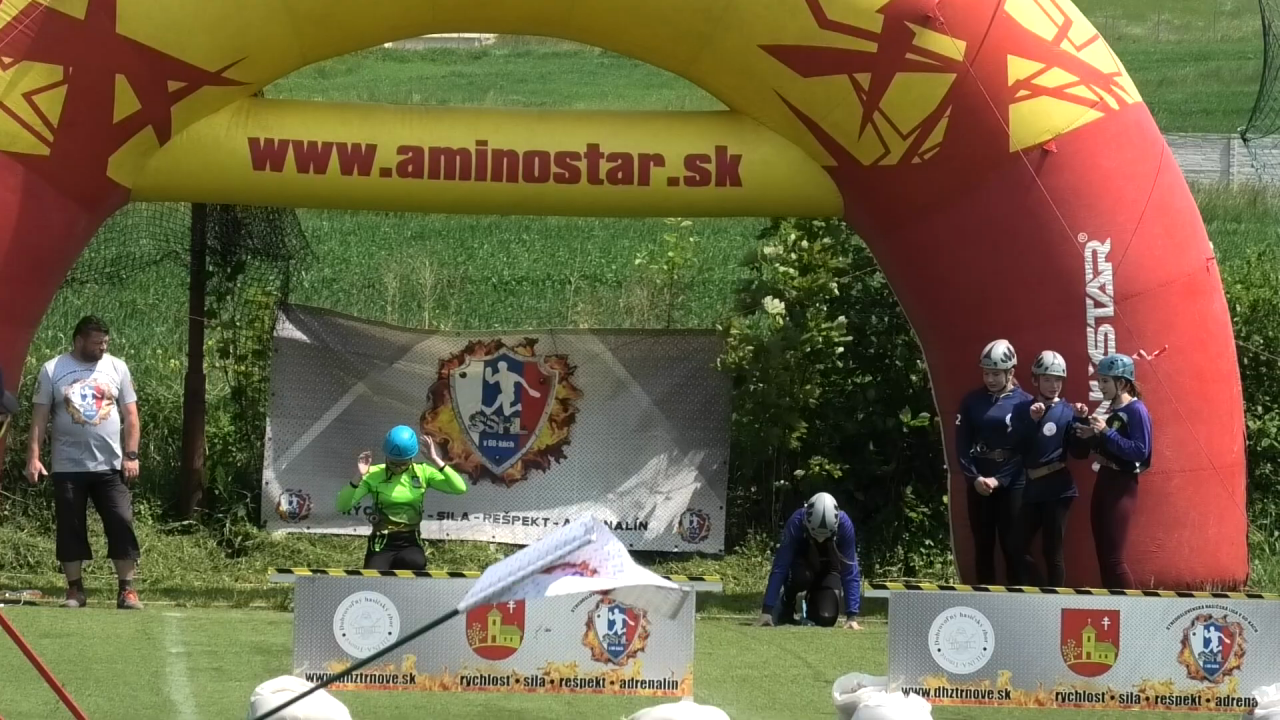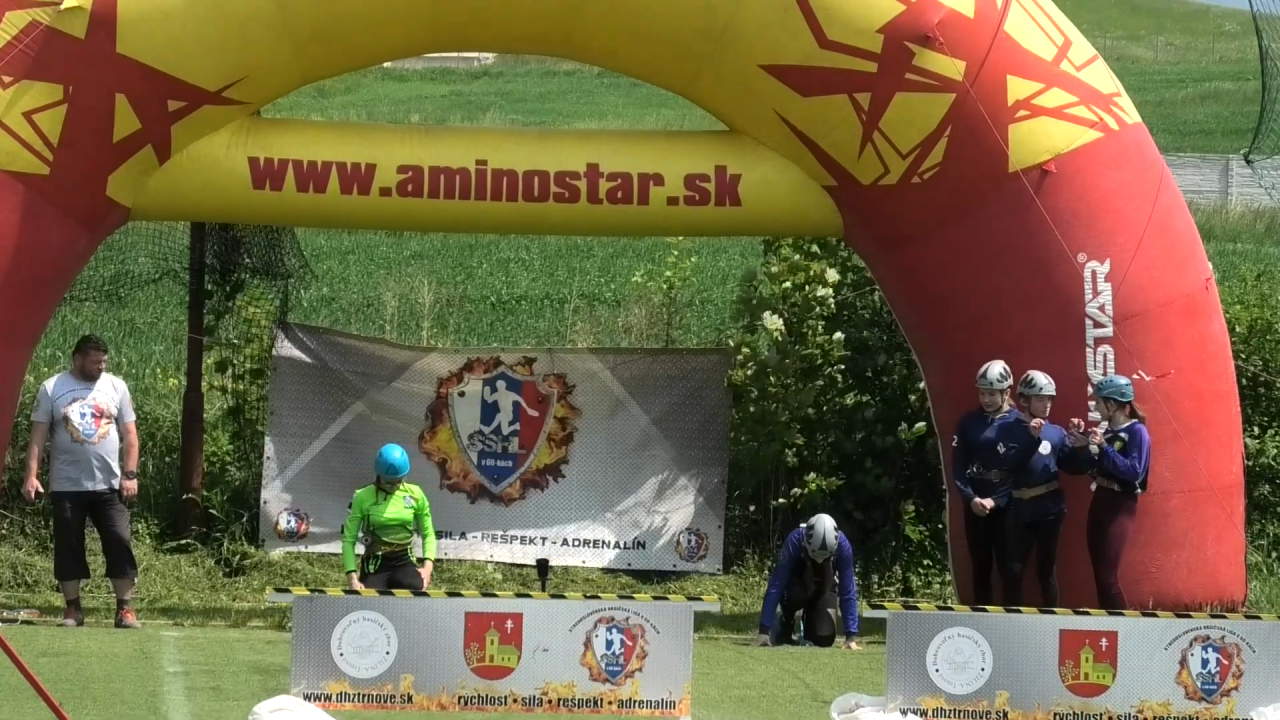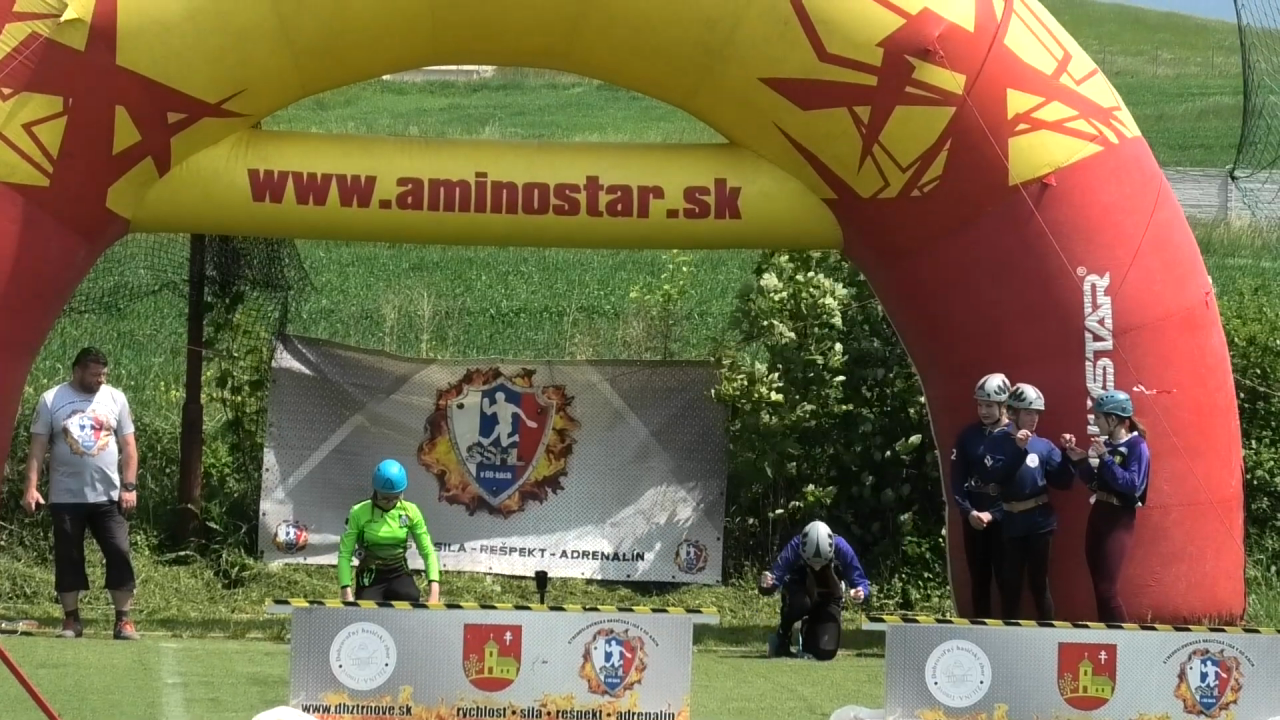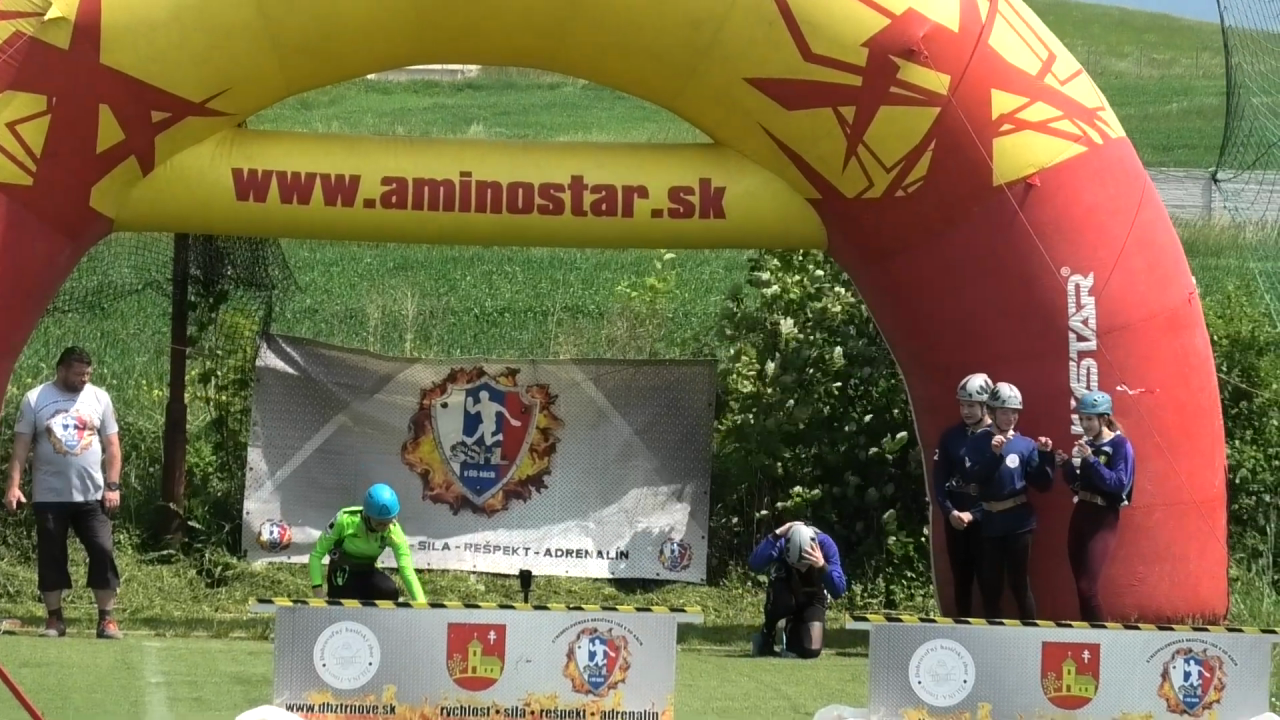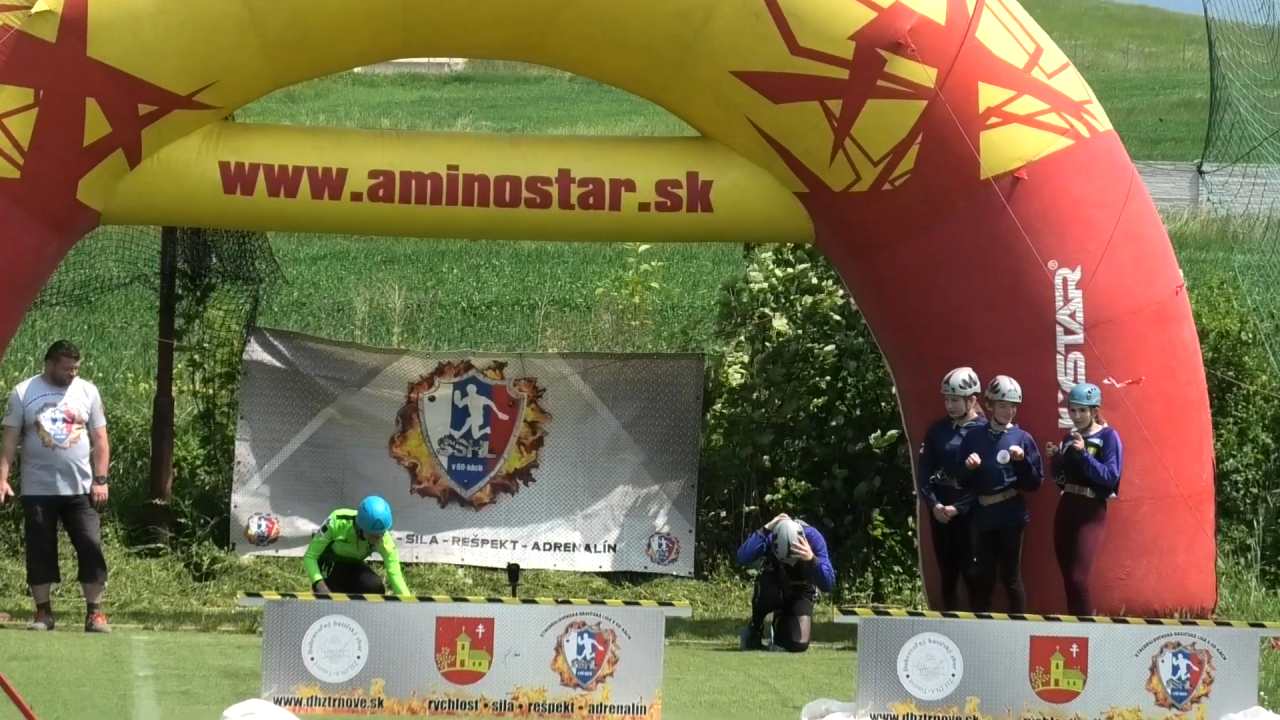
dt=0.4s
person 1, frame 1
left shoulder: (117, 367)
right shoulder: (52, 370)
left elbow: (130, 415)
right elbow: (39, 417)
left wrist: (131, 455)
right wrist: (33, 457)
left hip: (110, 465)
right hip: (68, 467)
left knee: (121, 524)
right knee: (70, 528)
left ankle: (126, 589)
right ankle: (75, 589)
person 1, frame 2
left shoulder: (116, 386)
right shoulder: (51, 388)
left elbow: (129, 434)
right elbow: (38, 435)
left wrist: (130, 474)
right wrist: (31, 475)
left hip: (109, 485)
right hip: (66, 486)
left knee: (119, 544)
right knee: (68, 547)
left ankle: (124, 608)
right ankle: (72, 609)
person 1, frame 3
left shoulder: (116, 398)
right shoulder: (51, 400)
left elbow: (128, 446)
right elbow: (37, 447)
left wrist: (129, 486)
right wrist: (31, 486)
left hip: (108, 496)
right hip: (66, 497)
left knee: (119, 555)
right knee: (67, 558)
left ankle: (123, 619)
right ankle: (71, 619)
person 1, frame 4
left shoulder: (100, 397)
right shoulder: (35, 399)
left elbow: (112, 445)
left wrist: (113, 486)
left hip: (92, 496)
right hip: (49, 497)
left knee: (103, 554)
right knee: (51, 557)
left ankle: (107, 619)
right ankle: (54, 618)
person 1, frame 5
left shoulder: (87, 391)
left elbow: (99, 438)
left wrist: (101, 480)
left hip: (80, 489)
right hip: (37, 490)
left knee: (91, 547)
right knee: (39, 551)
left ankle: (95, 612)
right ankle: (43, 612)
person 2, frame 1
left shoulder: (1024, 403)
right shoulder: (972, 401)
right elbow: (962, 445)
left wrist: (998, 480)
right wrist: (974, 477)
left hip: (1012, 483)
right hip: (977, 481)
left knee: (1012, 545)
right knee: (982, 544)
person 2, frame 2
left shoulder: (1020, 423)
right shoulder: (969, 422)
right elbow: (957, 466)
left wrist: (995, 500)
right wrist: (970, 498)
left hip: (1007, 503)
right hip: (974, 503)
left knee: (1007, 566)
right knee: (979, 565)
person 2, frame 3
right shoulder: (968, 436)
right elbow: (957, 479)
left wrist: (993, 514)
right wrist: (968, 511)
right hip: (973, 515)
left knee: (1006, 578)
right knee: (979, 578)
person 2, frame 4
right shoulder: (951, 436)
right elbow: (939, 479)
left wrist: (973, 514)
right wrist: (949, 511)
right hip: (955, 516)
right knee: (961, 578)
person 2, frame 5
right shoulder: (937, 430)
right elbow: (924, 471)
left wrist: (957, 508)
right wrist: (933, 504)
left hip: (971, 510)
right hip: (940, 509)
left knee: (971, 572)
right knee: (947, 573)
person 3, frame 1
left shoulder: (1069, 412)
right shoulder: (1023, 409)
right wrist: (1032, 421)
left hip: (1058, 489)
right hip: (1032, 488)
left knee: (1052, 551)
person 3, frame 2
left shoulder: (1056, 432)
left elbow: (1076, 467)
right wrist: (1033, 438)
left hip: (1049, 508)
right hip: (1020, 509)
left knee: (1046, 570)
right knee: (1014, 570)
person 3, frame 3
left shoulder: (1044, 446)
right shoulder: (997, 442)
left elbow: (1063, 482)
right elbow: (994, 475)
right wrist: (1019, 449)
left hip: (1039, 521)
right hip: (1010, 522)
left knee: (1039, 584)
right knee: (1009, 584)
person 3, frame 4
left shoulder: (1026, 444)
right shoulder: (978, 442)
left elbow: (1043, 484)
right elbow: (974, 477)
left wrist: (1045, 455)
right wrist: (993, 454)
left hip: (1019, 521)
right hip: (989, 521)
left knee: (1019, 583)
right knee: (990, 583)
person 3, frame 5
left shoulder: (1022, 439)
right shoulder: (974, 437)
left elbow: (1035, 482)
right elbow: (963, 481)
left wrist: (1021, 460)
right wrist: (968, 468)
left hip: (1011, 514)
right hip: (983, 514)
left knee: (1011, 576)
right knee: (982, 576)
person 4, frame 1
left shoulder: (1136, 410)
right shoulder: (1112, 409)
left elbow: (1140, 451)
left wrist: (1106, 432)
right wrist: (1090, 433)
left hip: (1122, 486)
right hip: (1104, 481)
left knee: (1114, 556)
right knee: (1102, 553)
person 4, frame 2
left shoulder: (1137, 431)
right shoulder: (1109, 430)
left elbow: (1134, 472)
left wrist: (1104, 447)
right wrist: (1083, 445)
left hip: (1121, 506)
right hip: (1100, 501)
left knee: (1108, 575)
right knee: (1099, 573)
person 4, frame 3
left shoulder: (1137, 445)
right shoulder: (1108, 444)
left elbow: (1132, 484)
left wrist: (1105, 457)
right wrist: (1081, 460)
left hip: (1119, 519)
right hip: (1098, 515)
left knee: (1107, 588)
right knee: (1099, 587)
person 4, frame 4
left shoulder: (1120, 444)
right shoulder: (1088, 444)
left elbow: (1119, 484)
left wrist: (1091, 460)
right wrist: (1067, 465)
left hip: (1103, 519)
right hip: (1080, 514)
left knee: (1087, 586)
right knee: (1081, 585)
person 4, frame 5
left shoulder: (1108, 437)
right shoulder: (1070, 437)
left elbow: (1111, 476)
left wrist: (1083, 453)
right wrist: (1055, 458)
left hip: (1091, 511)
right hip: (1066, 507)
left knee: (1078, 578)
right knee: (1067, 577)
